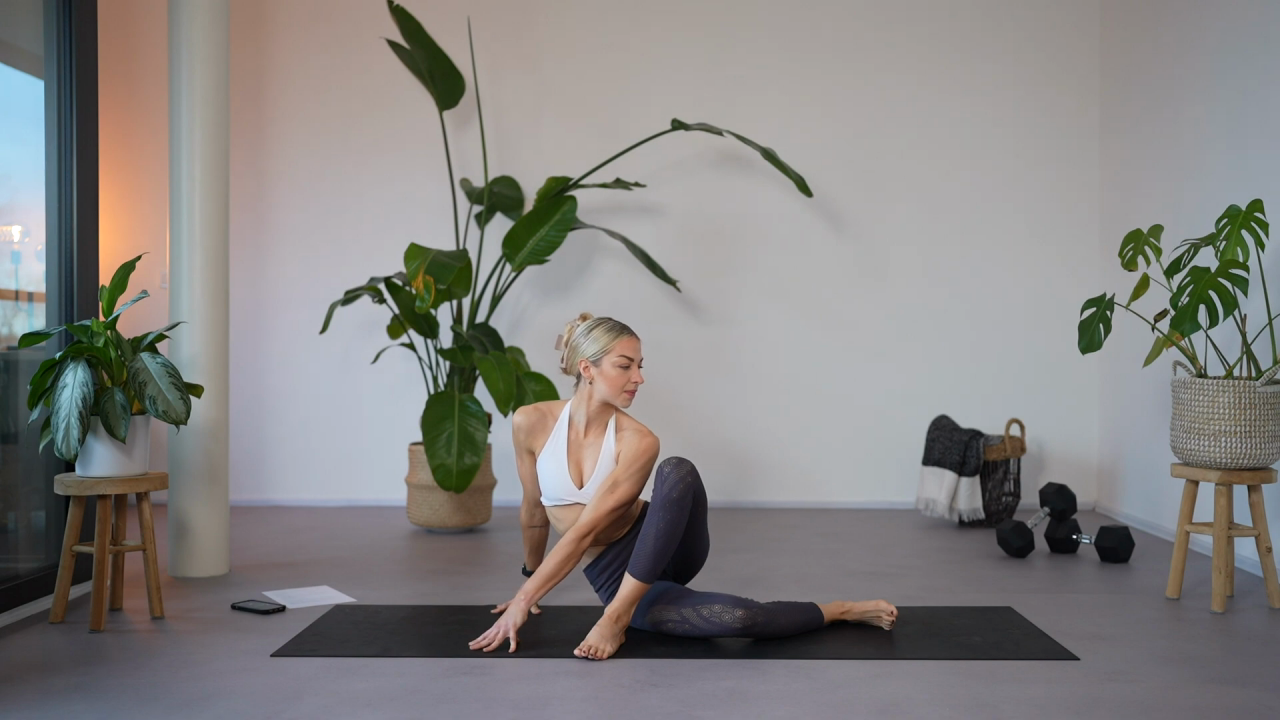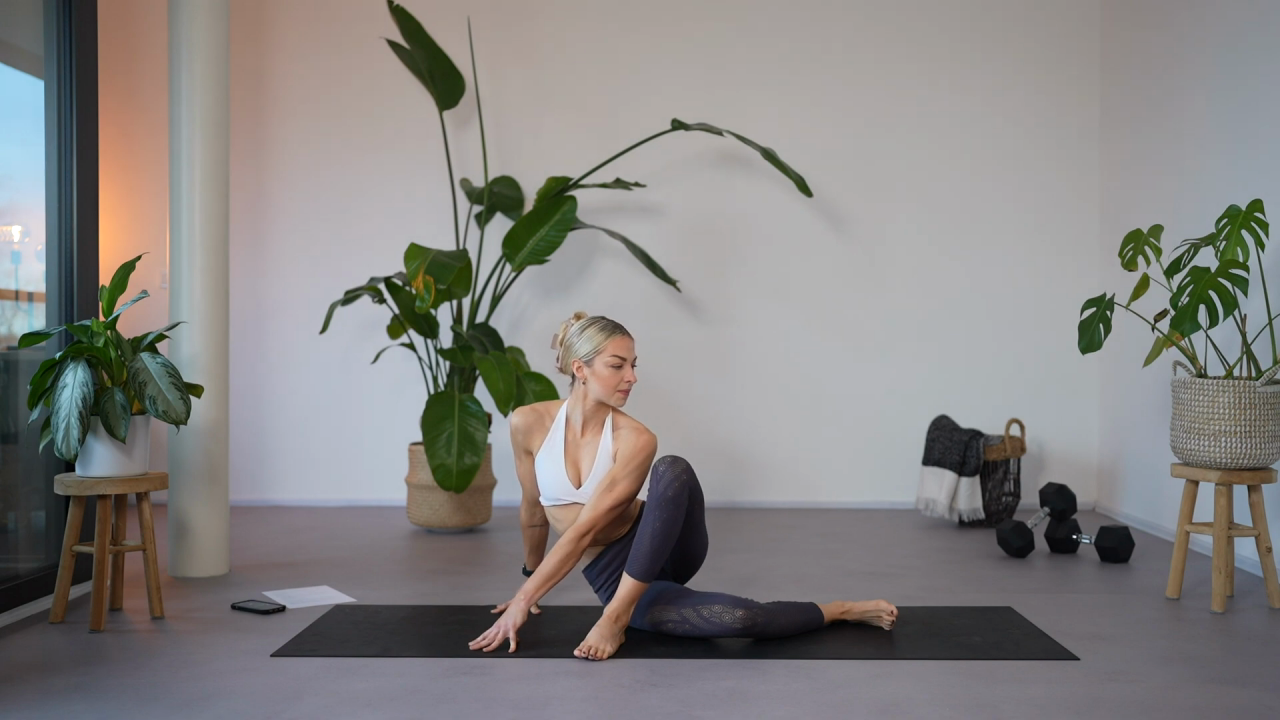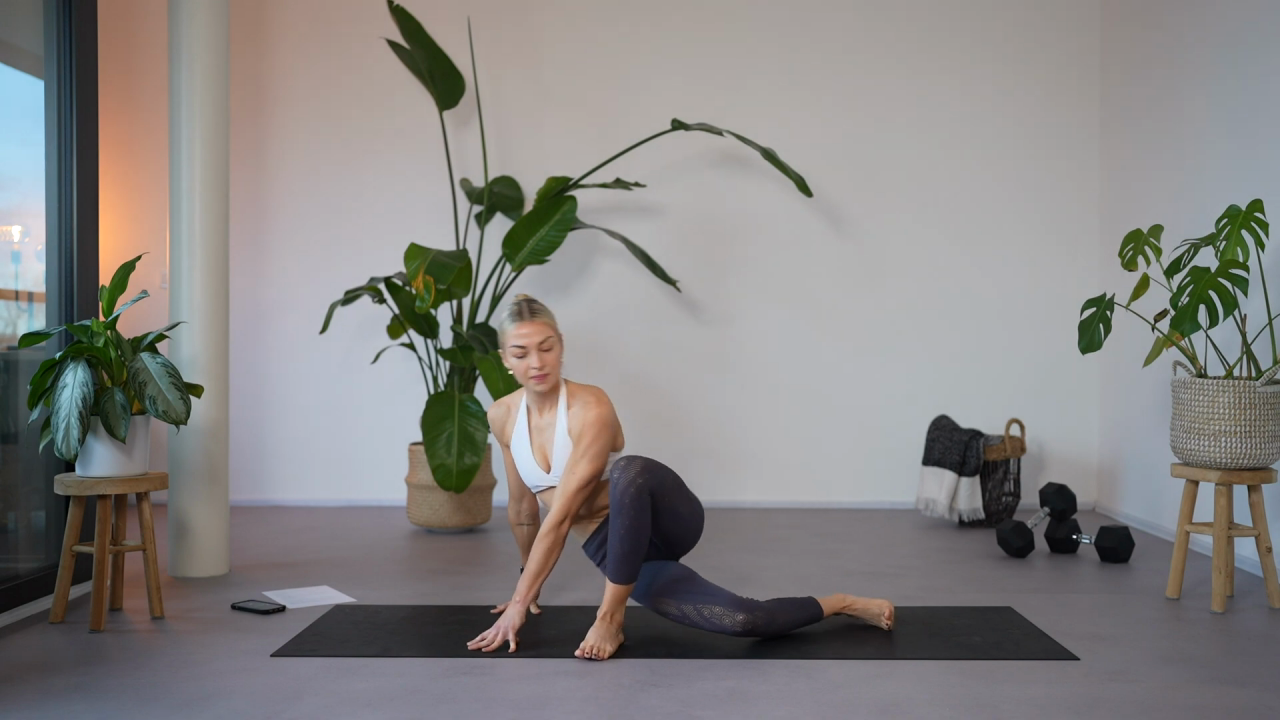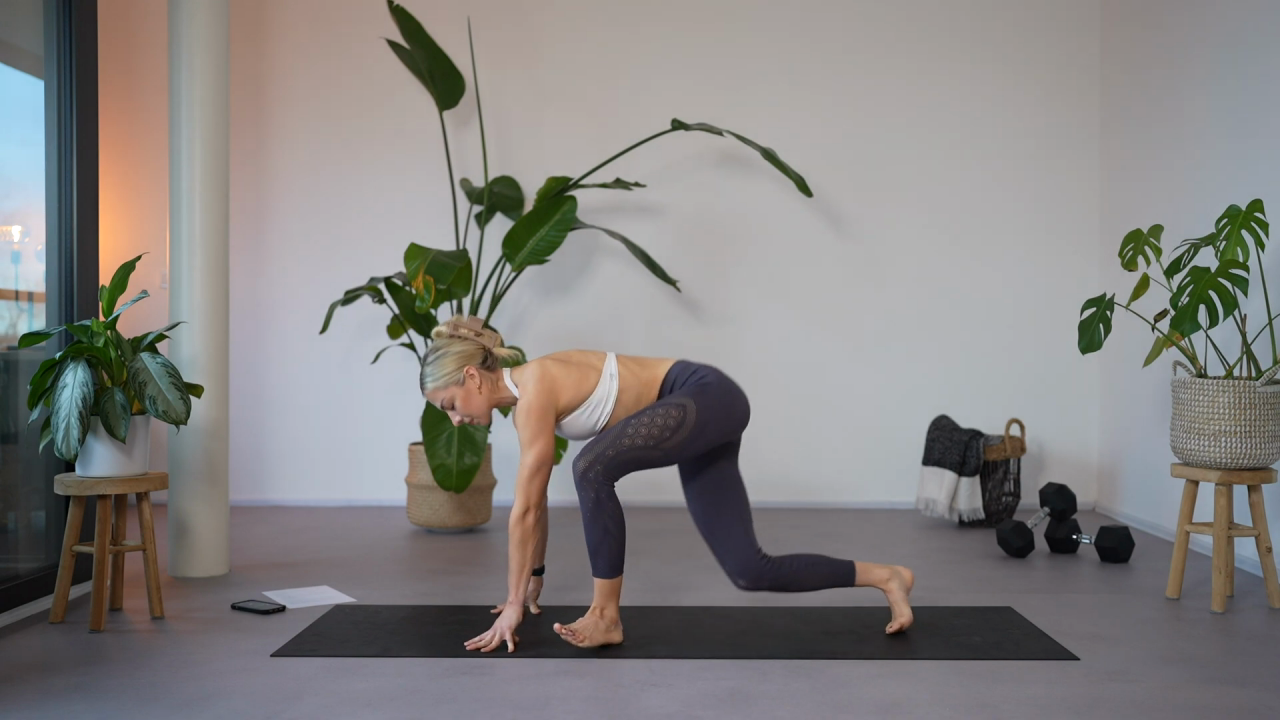
dt=0.7s
person 1, frame 1
left shoulder: (638, 441)
right shoulder: (531, 423)
left elbow: (585, 531)
right elbow: (534, 509)
left wrist: (523, 602)
right wrist: (529, 580)
left hip: (666, 551)
right hip: (616, 575)
left knee: (678, 471)
right knee: (739, 619)
left ankle: (618, 616)
right ankle: (841, 611)
person 1, frame 2
left shoulder: (635, 439)
right shoulder: (528, 423)
left elbow: (584, 530)
right elbow: (533, 509)
left wrist: (522, 602)
right wrist: (530, 577)
left hip: (664, 552)
right hip: (615, 577)
left knee: (673, 469)
right knee: (738, 618)
left ankle: (617, 617)
right ankle: (843, 610)
person 1, frame 3
left shoulder: (591, 406)
right shoulder: (501, 416)
left elbow: (559, 518)
right elbow: (522, 506)
left wrist: (519, 603)
right wrist: (528, 584)
left hip: (663, 526)
right hip: (622, 551)
left knee: (627, 474)
left ankle: (610, 619)
right ankle: (844, 604)
person 1, frame 4
left shoulder: (533, 390)
right shoulder: (523, 401)
left elbow: (523, 510)
right elbow: (535, 503)
left wrist: (514, 606)
right wrist: (532, 576)
left hip: (707, 400)
right hip: (693, 415)
left knee: (591, 468)
right knee: (749, 571)
left ankle: (606, 615)
right ankle: (884, 577)
